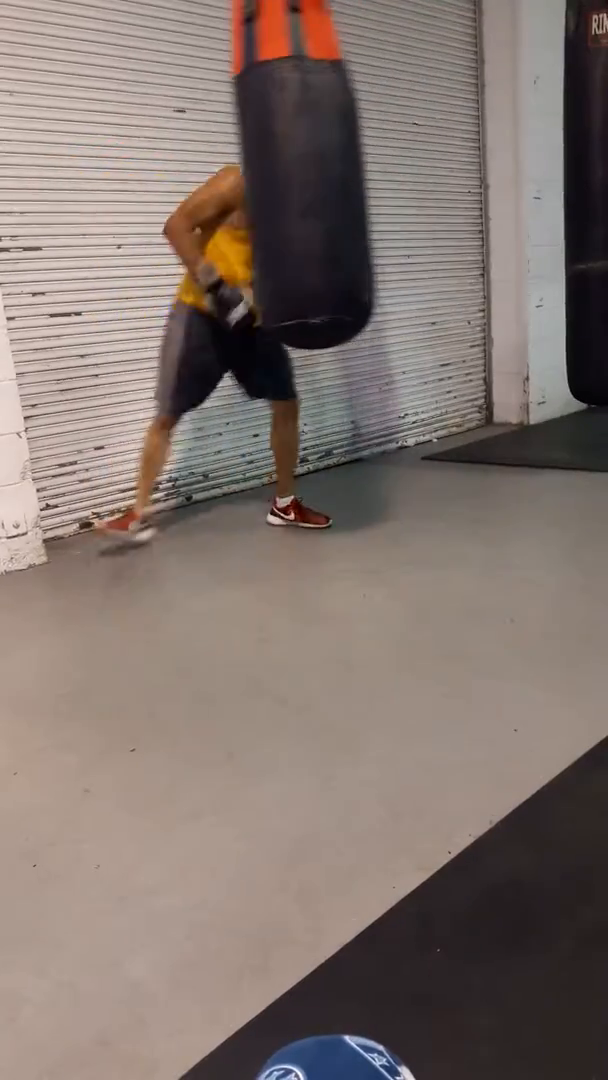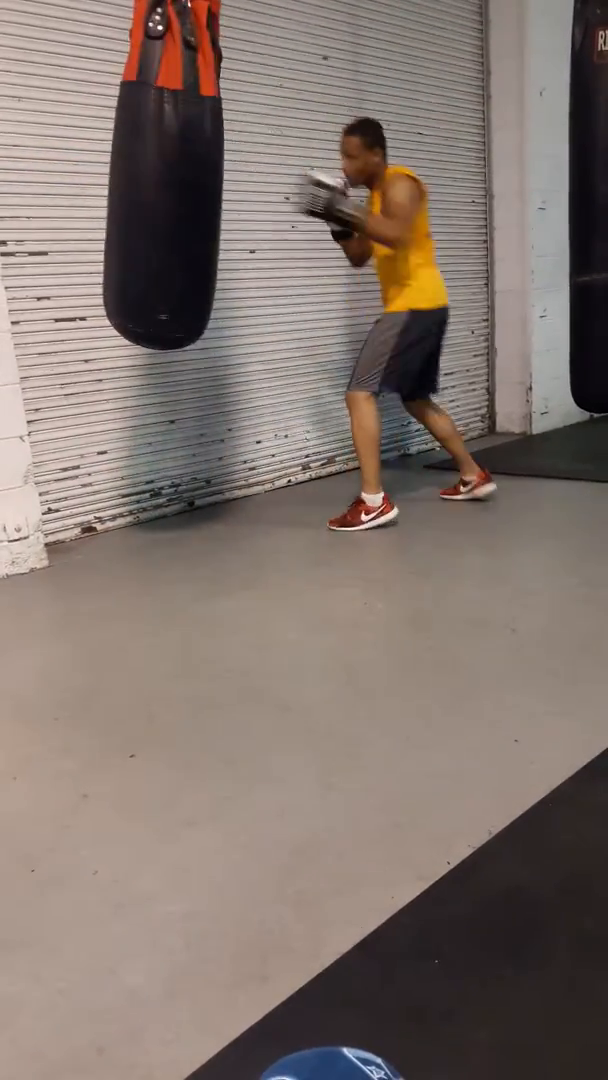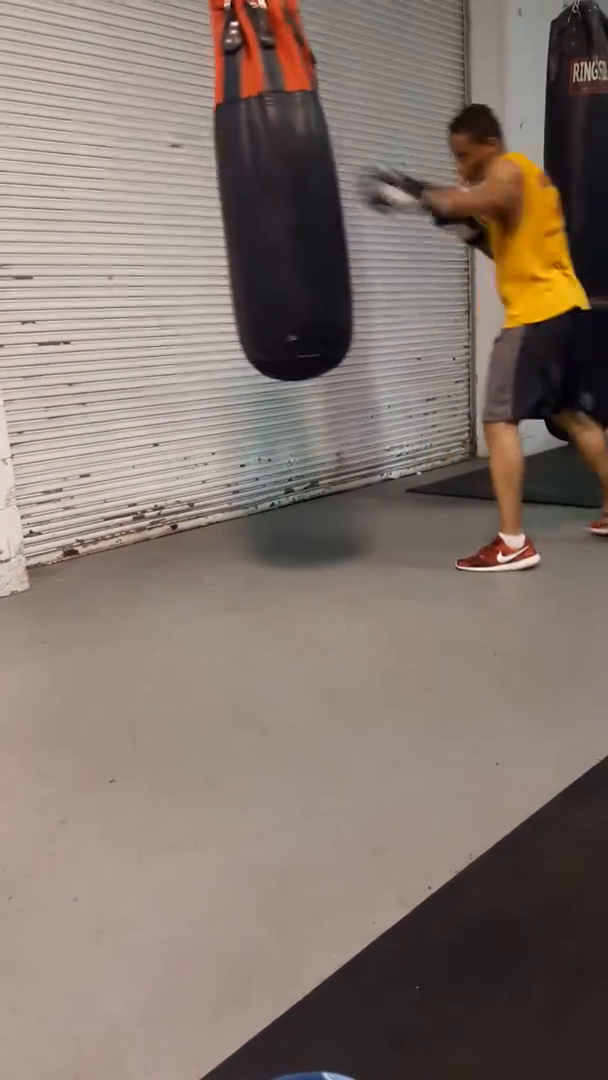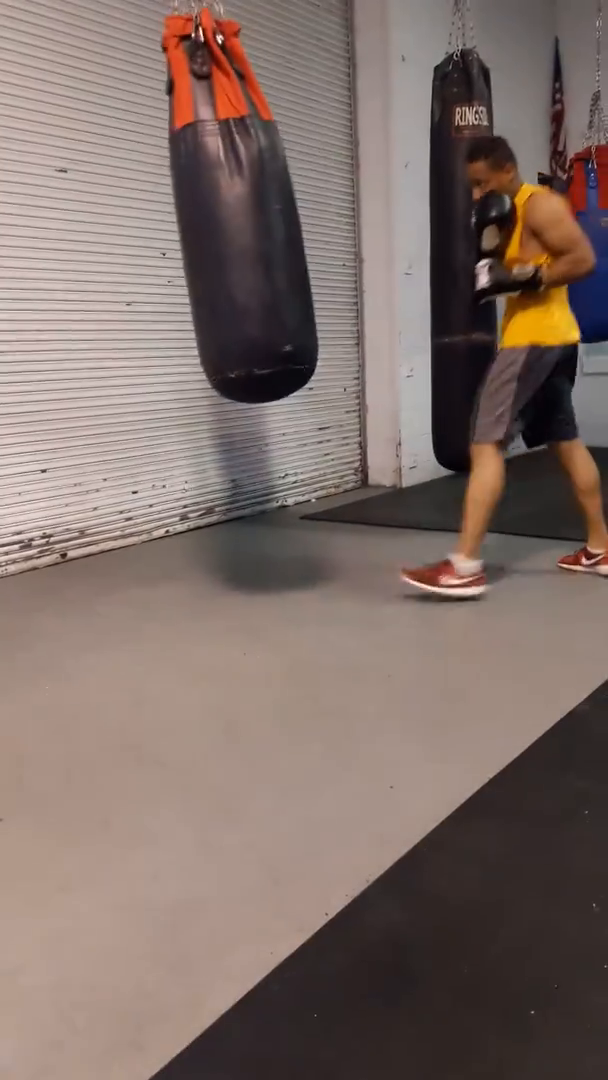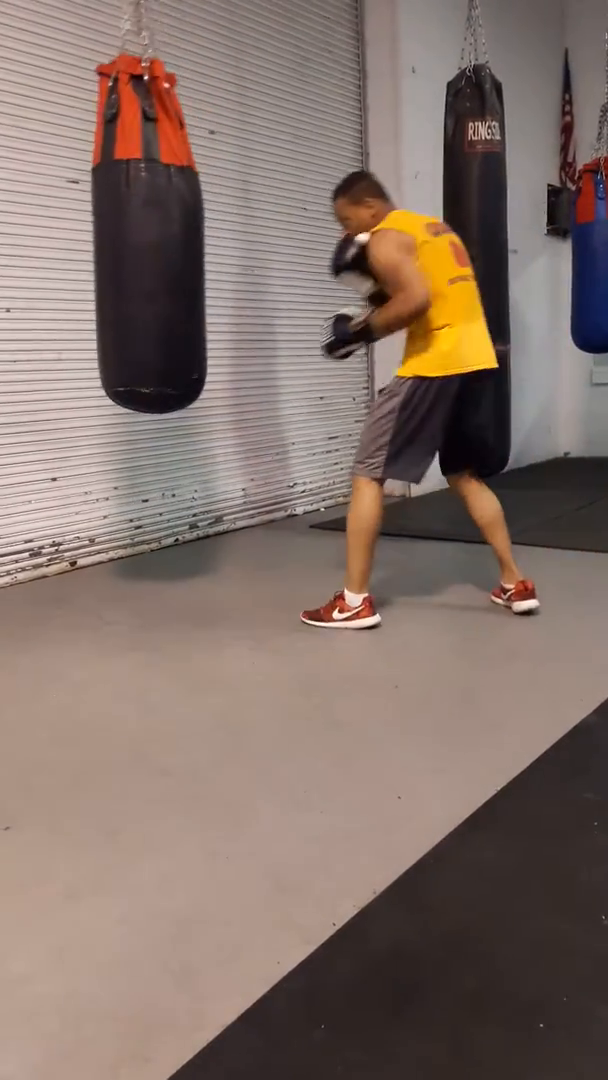
dt=1s
person 1, frame 1
right shoulder: (239, 183)
right elbow: (177, 227)
right wrist: (215, 285)
left hip: (248, 319)
right hip: (202, 312)
left knee: (286, 404)
right knee: (169, 413)
left ankle: (284, 502)
right ankle: (138, 511)
person 1, frame 2
left shoulder: (399, 184)
right shoulder: (373, 196)
left elbow: (396, 238)
right elbow: (358, 258)
left wrist: (345, 209)
right wrist: (339, 223)
left hip: (415, 307)
right hip: (424, 308)
left knee: (359, 393)
right knee: (416, 400)
left ankle: (373, 501)
right ankle: (474, 476)
person 1, frame 3
left shoulder: (507, 170)
right shoulder: (527, 176)
left elbow: (473, 201)
left wrist: (418, 195)
right wrist: (481, 232)
left hip: (537, 312)
right hip: (565, 308)
left knee: (499, 420)
right knee: (570, 414)
left ankle: (513, 542)
person 1, frame 4
left shoulder: (541, 204)
right shoulder: (510, 212)
right elbow: (497, 274)
left wrist: (523, 277)
left hip: (537, 339)
right hip: (551, 340)
left knee: (485, 445)
right knee: (568, 443)
left ankle: (463, 566)
person 1, frame 5
left shoulder: (385, 240)
right shoulder: (431, 229)
left elbow: (417, 297)
left wrist: (362, 327)
right wrist: (368, 276)
left hip: (434, 365)
right hip: (478, 362)
left knee: (367, 475)
right knee: (466, 475)
left ankle: (355, 601)
right ankle: (516, 583)
